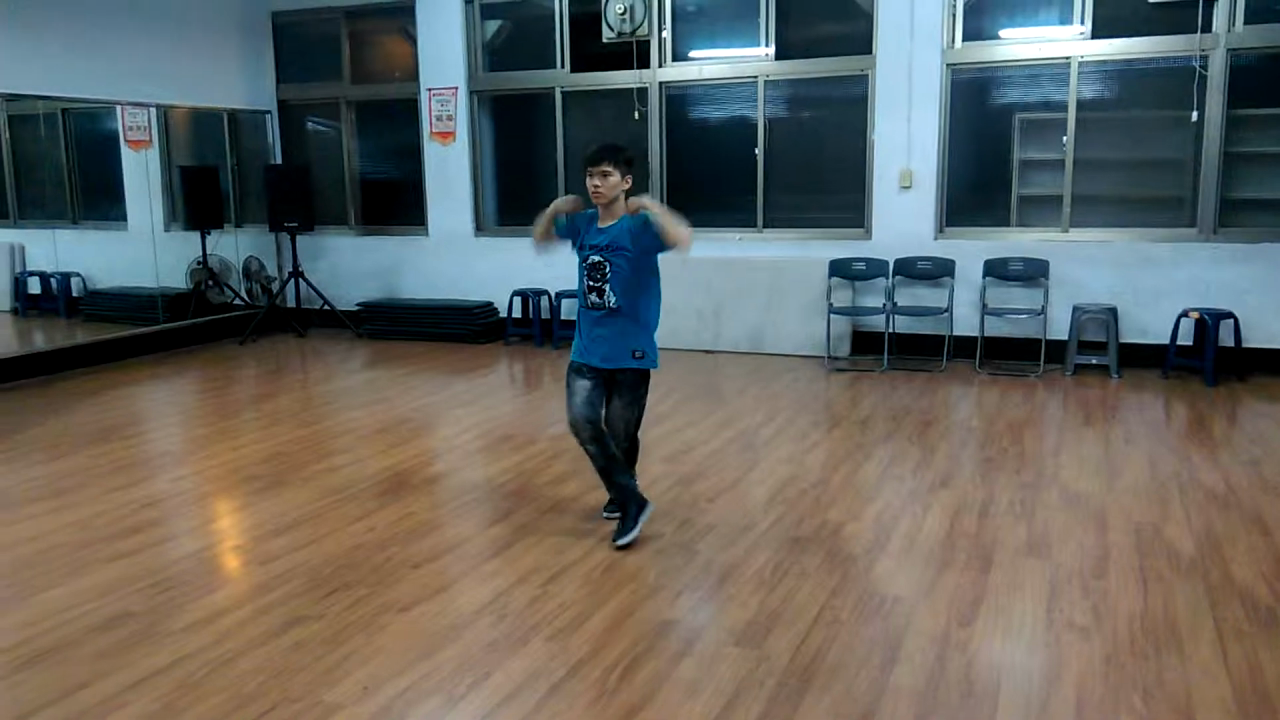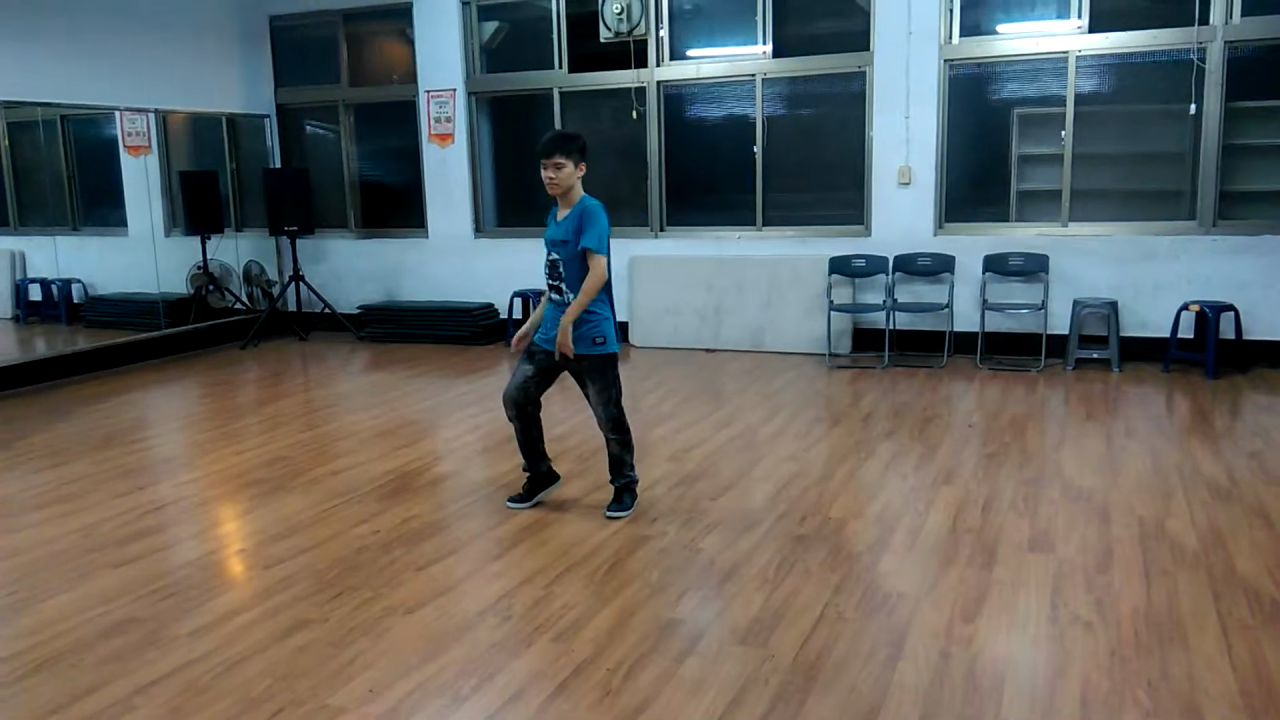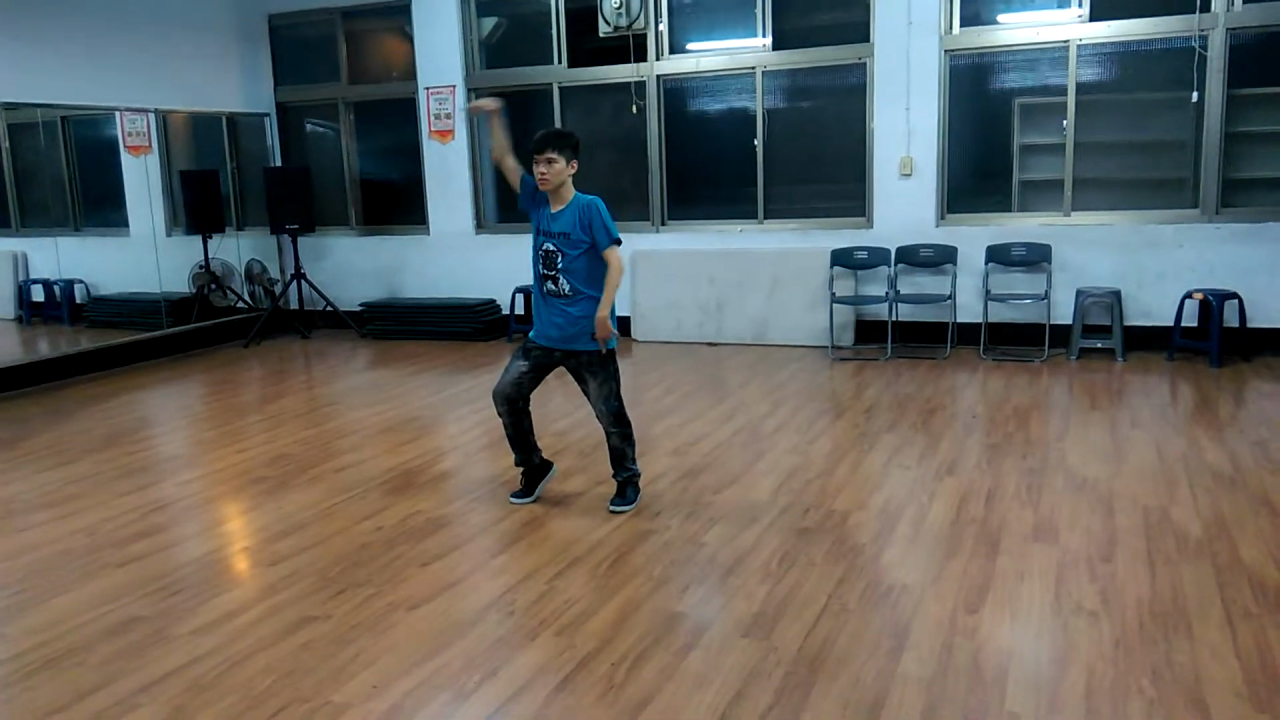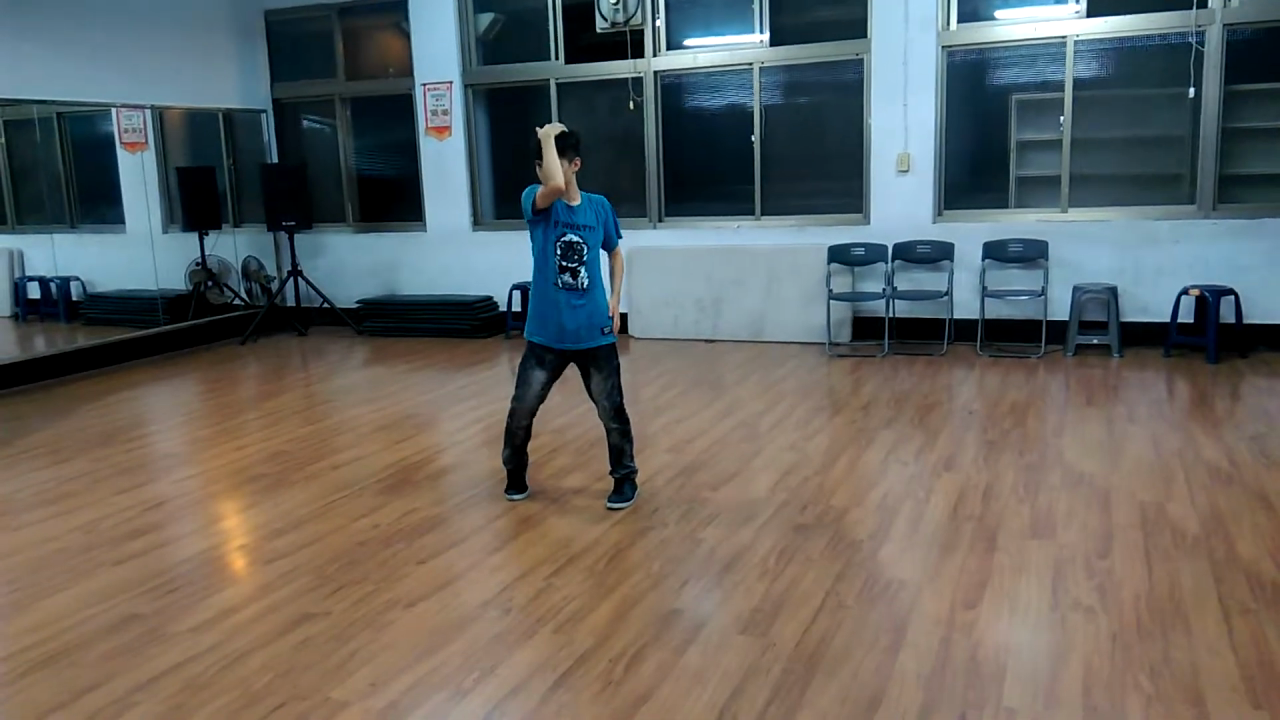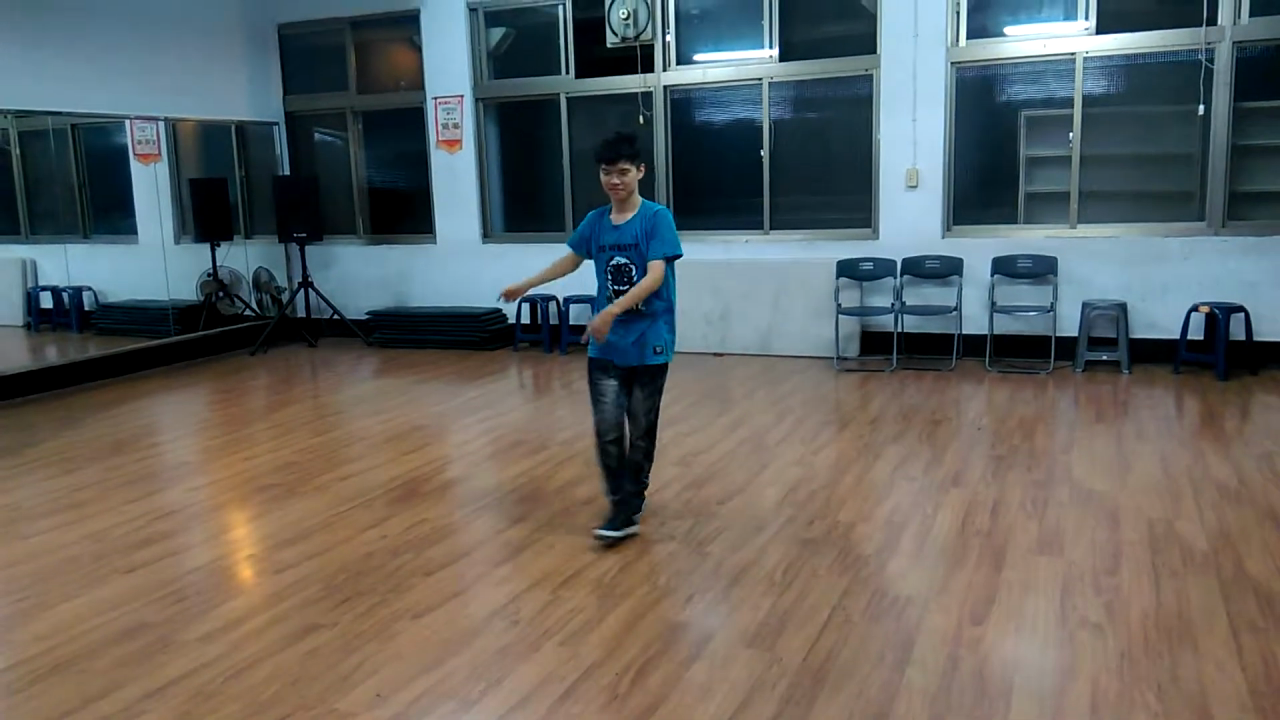
dt=1s
person 1, frame 1
left shoulder: (642, 225)
right shoulder: (582, 222)
left elbow: (683, 240)
right elbow: (539, 237)
left wrist: (651, 207)
right wrist: (555, 209)
left hip: (631, 350)
right hip: (587, 348)
left knee: (622, 431)
right knee: (582, 422)
left ankle: (624, 490)
right ankle: (630, 501)
person 1, frame 2
left shoulder: (591, 211)
right shoulder: (554, 217)
left elbow: (599, 273)
left wrist: (569, 321)
right wrist: (532, 324)
left hip: (590, 335)
right hip: (551, 333)
left knee: (608, 415)
right knee: (516, 398)
left ankle: (625, 485)
right ankle: (541, 475)
person 1, frame 3
left shoulder: (590, 208)
right shoulder: (536, 201)
left elbow: (615, 263)
right elbow: (503, 159)
left wrist: (603, 313)
right wrist: (495, 114)
left hip: (588, 335)
right hip: (545, 333)
left knee: (609, 411)
right knee: (506, 394)
left ankle: (627, 479)
right ankle: (534, 468)
person 1, frame 4
left shoulder: (599, 206)
right shoulder: (534, 200)
left elbow: (615, 254)
right elbow: (555, 186)
left wrist: (614, 298)
right wrist: (546, 137)
left hip: (594, 331)
right hip: (547, 332)
left knee: (611, 409)
right knee: (522, 407)
left ankle: (625, 477)
right ankle: (515, 471)
person 1, frame 5
left shoulder: (657, 217)
right shoulder: (595, 222)
left elbow: (655, 277)
right elbow: (570, 261)
left wrist: (611, 313)
right wrist: (524, 286)
left hip: (648, 344)
right hip: (605, 347)
left knee: (642, 428)
right knee: (607, 428)
left ankle: (634, 492)
right ankle: (621, 507)
